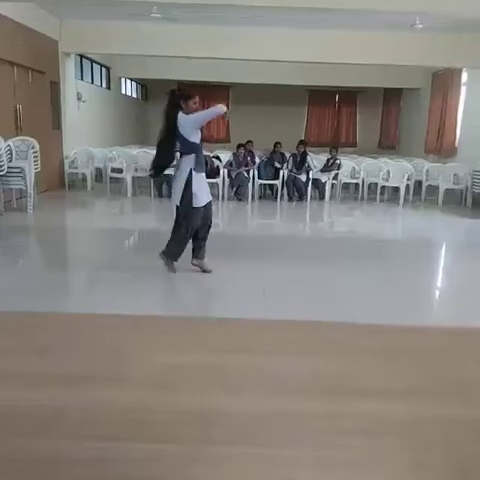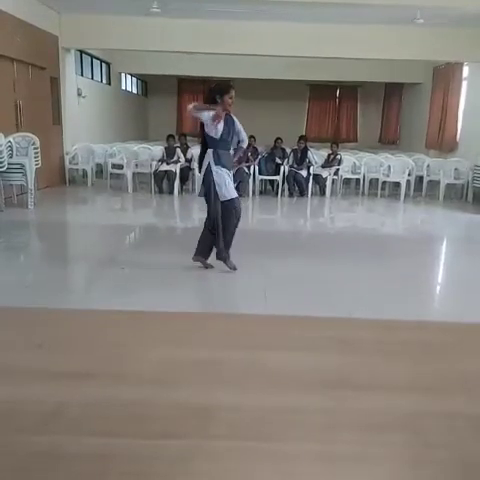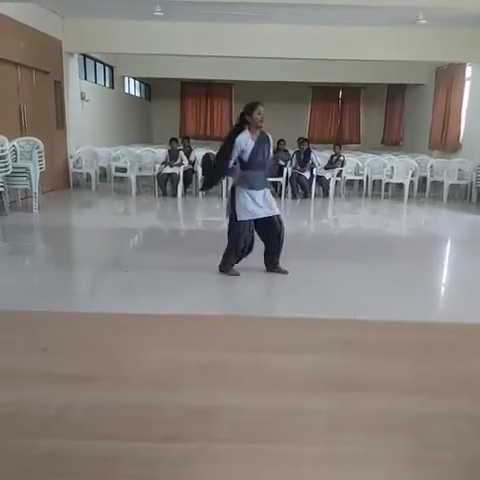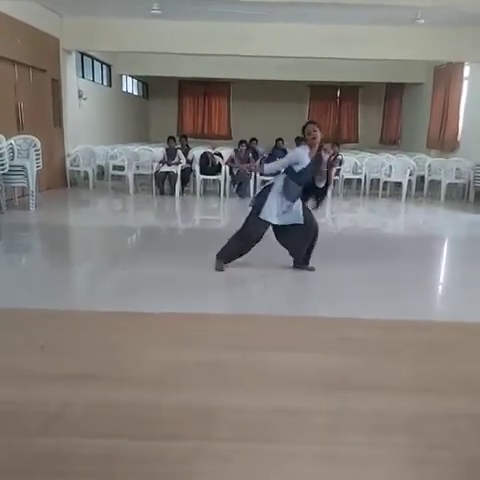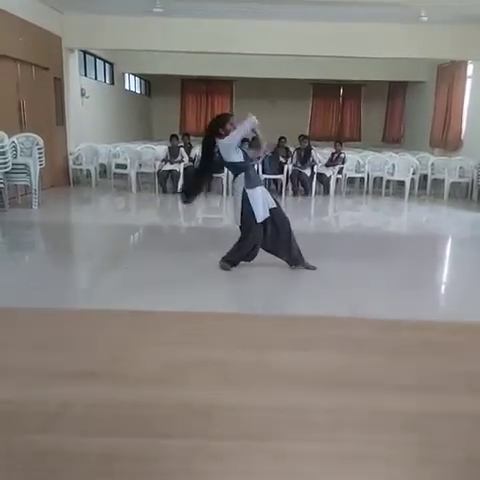
dt=1s
person 1, frame 1
left shoulder: (180, 120)
right shoulder: (189, 120)
right elbow: (220, 109)
right wrist: (220, 108)
left hip: (194, 171)
right hip: (190, 171)
left knee: (205, 217)
right knee: (191, 219)
left ankle: (198, 257)
right ankle: (169, 255)
person 1, frame 2
left shoulder: (232, 119)
right shoulder: (209, 116)
left elbow: (244, 140)
right elbow: (191, 109)
left wrist: (236, 158)
right wrist: (213, 109)
left hip: (226, 168)
right hip: (214, 167)
left knee: (226, 212)
right knee: (231, 211)
left ankle: (201, 254)
right ankle: (223, 254)
person 1, frame 3
left shoulder: (267, 138)
right shoulder: (241, 139)
right elbow: (229, 165)
right wrist: (235, 175)
left hip: (262, 190)
right hip: (244, 190)
left knee: (276, 228)
right knee: (243, 232)
left ankle: (272, 264)
right ankle: (226, 264)
person 1, frame 4
right shoulder: (300, 152)
right elbow: (274, 166)
left hip: (294, 199)
right hip: (277, 193)
left knee: (311, 228)
right knee: (253, 228)
left ankle: (300, 261)
right ankle: (222, 257)
person 1, frame 5
left shoulder: (232, 145)
right shoulder: (226, 142)
right elbow: (249, 124)
right wrist: (252, 120)
left hip: (256, 188)
right hip: (247, 191)
left knee: (281, 224)
right knee: (252, 234)
left ankle: (297, 261)
right ankle: (227, 260)
